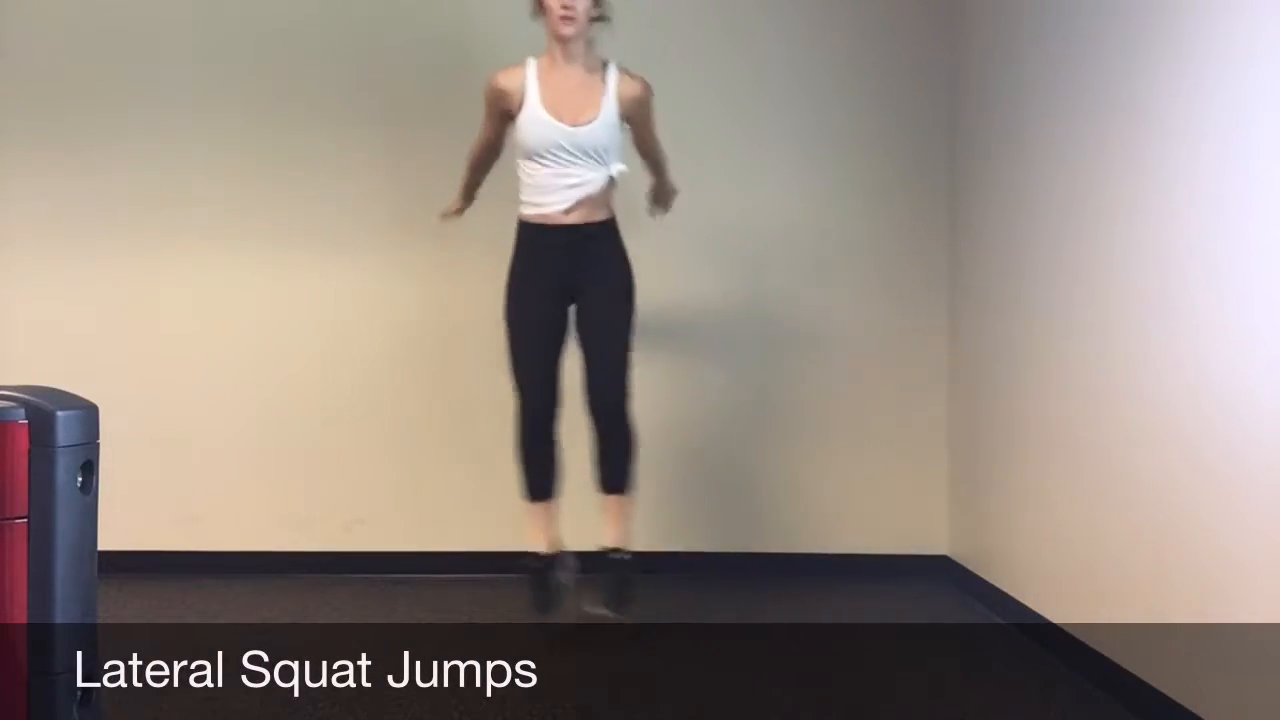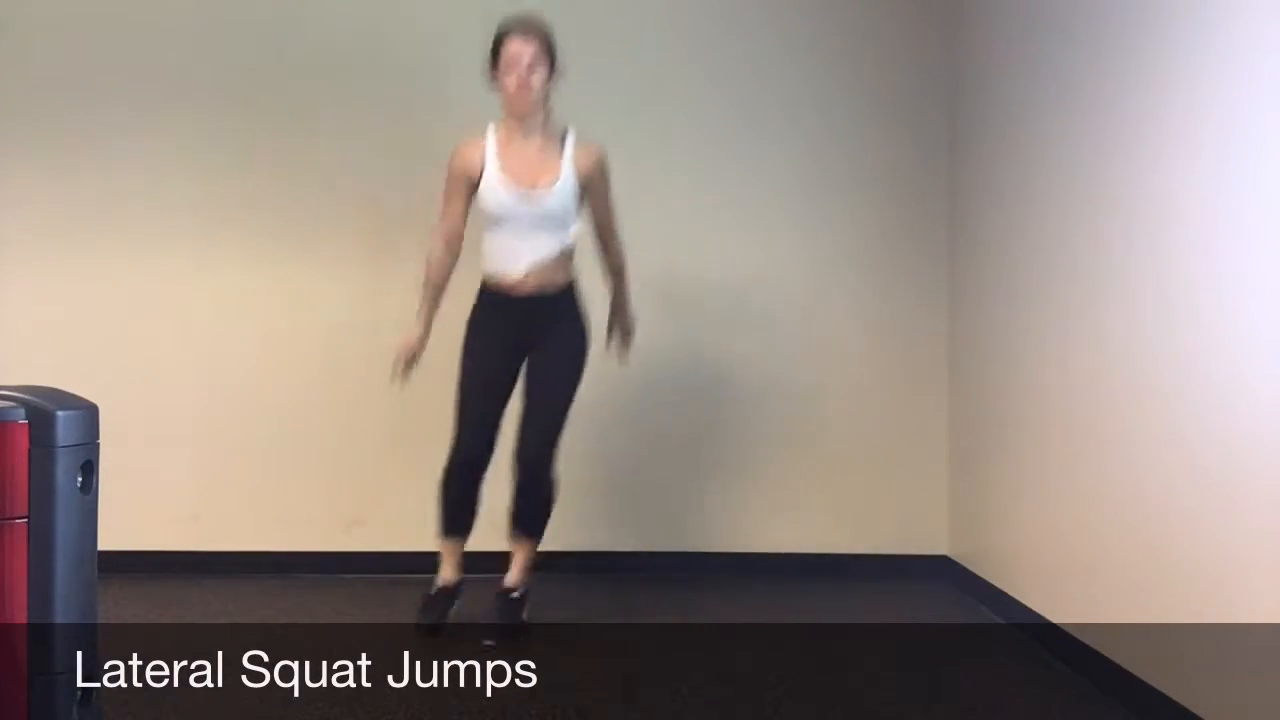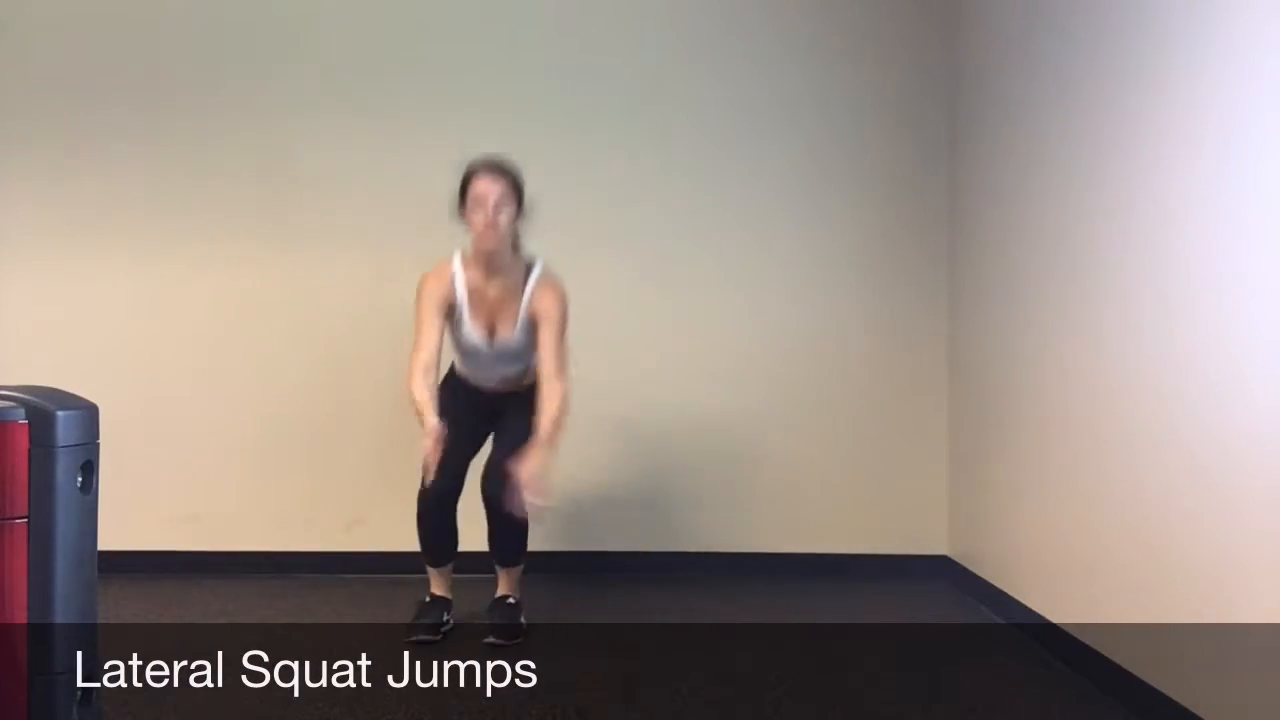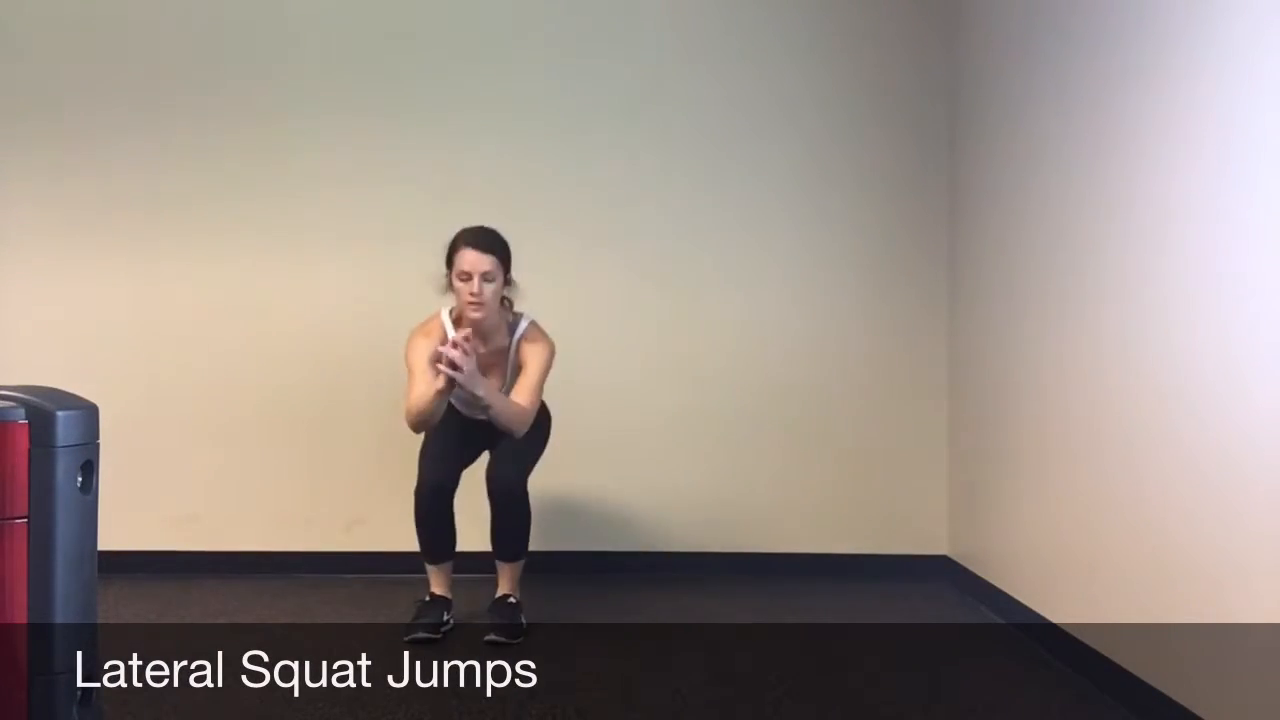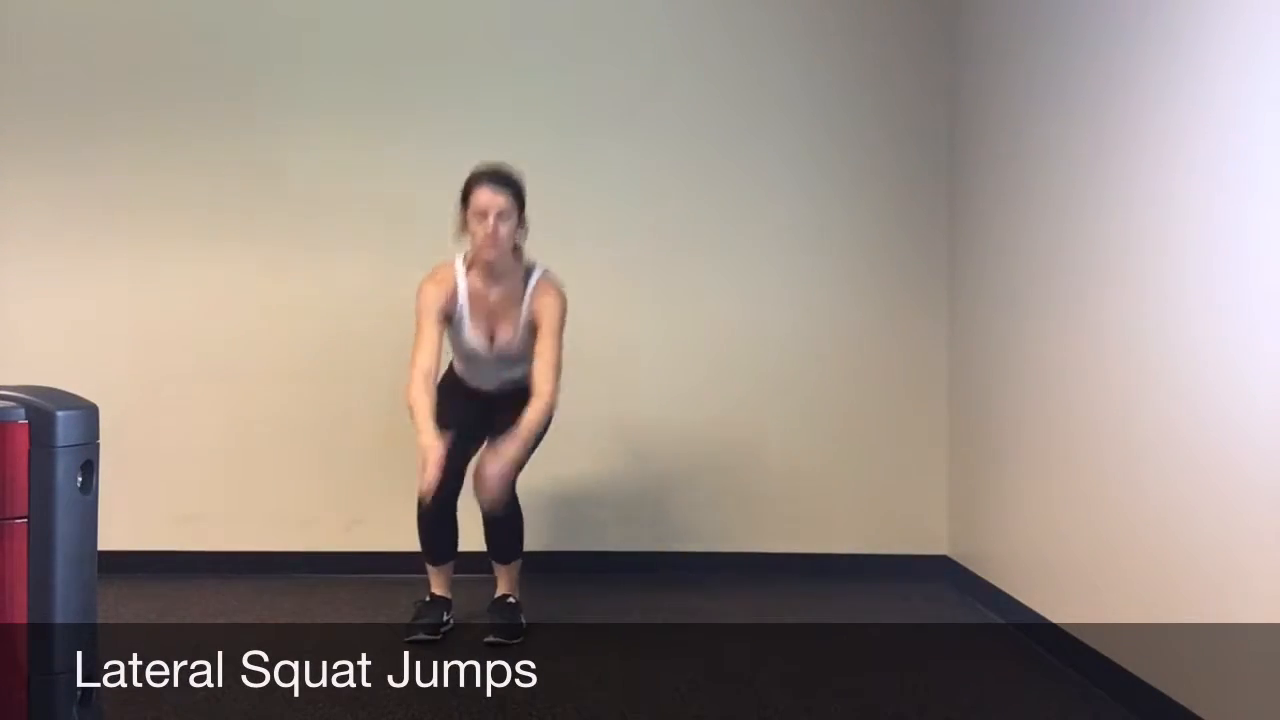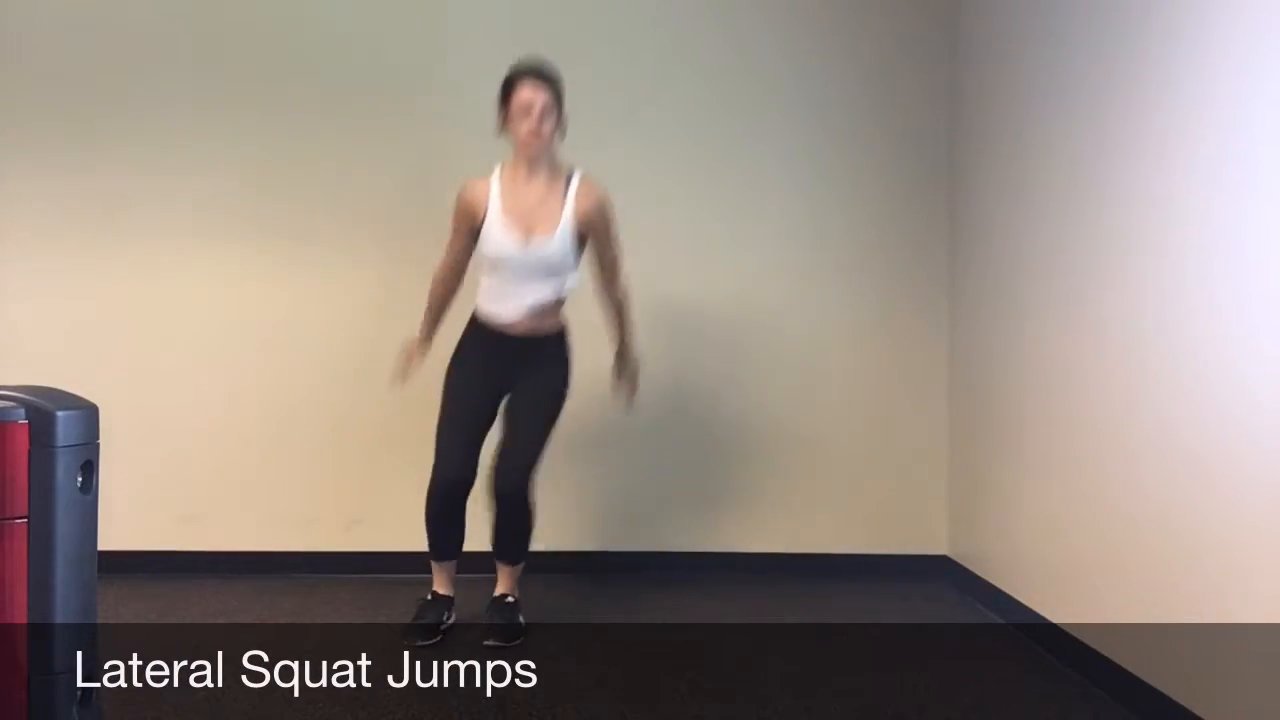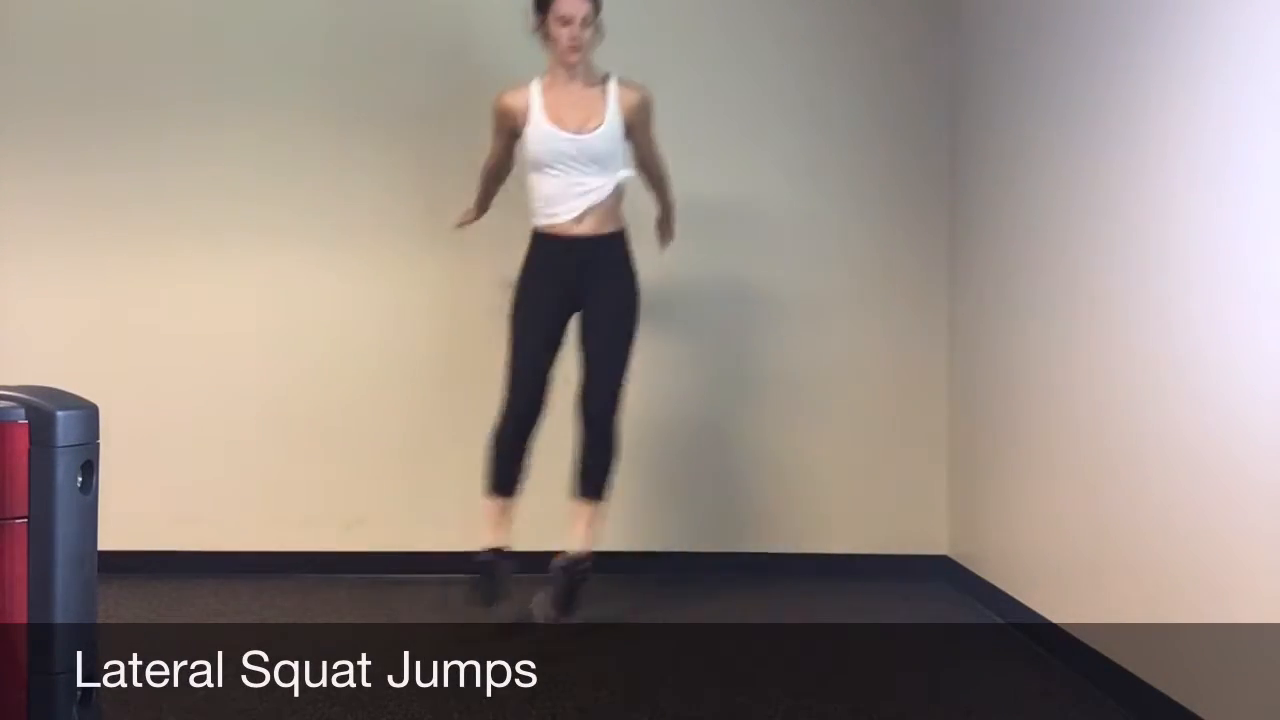
dt=0.2s
person 1, frame 1
left shoulder: (629, 90)
right shoulder: (511, 87)
left elbow: (649, 149)
right elbow: (486, 149)
left wrist: (663, 187)
right wrist: (463, 199)
left hip: (601, 255)
right hip: (536, 255)
left knee: (609, 404)
right knee: (537, 407)
left ankle: (617, 549)
right ankle: (544, 550)
person 1, frame 2
left shoulder: (584, 159)
right shoulder: (473, 156)
left elbow: (608, 240)
right elbow: (445, 247)
left wrist: (621, 305)
right wrist: (421, 327)
left hip: (558, 321)
right hip: (493, 318)
left knee: (536, 453)
right knee: (468, 449)
left ankle: (516, 583)
right ankle: (448, 578)
person 1, frame 3
left shoulder: (545, 290)
right shoulder: (440, 282)
left elbow: (553, 383)
right elbow: (421, 369)
left wrist: (537, 459)
right wrist: (429, 426)
left hip: (521, 398)
right hip: (464, 396)
left knee: (502, 486)
right knee: (436, 488)
left ankle: (507, 596)
right ankle: (438, 596)
person 1, frame 4
left shoulder: (533, 341)
right shoulder: (430, 336)
left elbow: (521, 418)
right elbow: (416, 414)
left wrist: (480, 391)
right wrist: (443, 384)
left hip: (516, 423)
right hip: (458, 420)
left knee: (505, 483)
right knee: (431, 487)
left ankle: (508, 597)
right ankle: (438, 596)
person 1, frame 5
left shoulder: (544, 295)
right shoulder: (440, 286)
left elbow: (546, 392)
right elbow: (421, 376)
left wrist: (508, 455)
right wrist: (431, 442)
left hip: (521, 401)
right hip: (464, 395)
left knee: (495, 488)
right knee: (436, 486)
left ankle: (508, 596)
right ankle: (439, 596)
person 1, frame 6
left shoulder: (587, 199)
right shoulder: (478, 196)
left elbow: (612, 282)
right elbow: (449, 277)
left wrist: (624, 352)
right wrist: (422, 339)
left hip: (544, 355)
right hip: (482, 347)
left knee: (510, 477)
right knee: (451, 474)
left ankle: (508, 594)
right ankle: (441, 592)
person 1, frame 7
left shoulder: (629, 100)
right shoulder: (517, 104)
left elbow: (650, 165)
right elbow: (497, 166)
left wrist: (665, 215)
right wrist: (477, 210)
left hip: (609, 263)
right hip: (546, 264)
left knee: (599, 408)
right knee: (521, 405)
left ankle: (576, 555)
right ankle: (494, 545)
